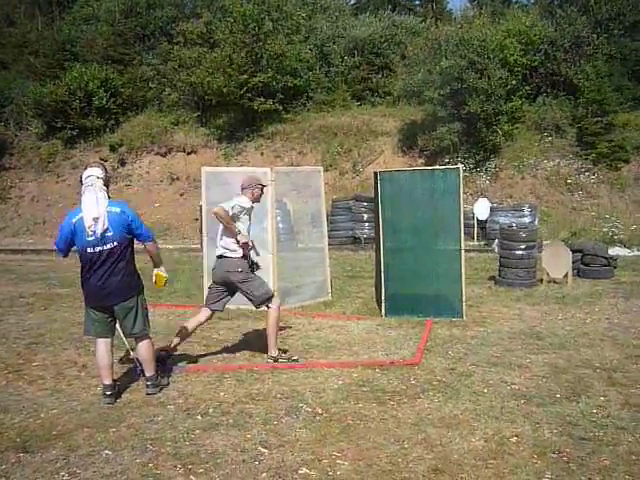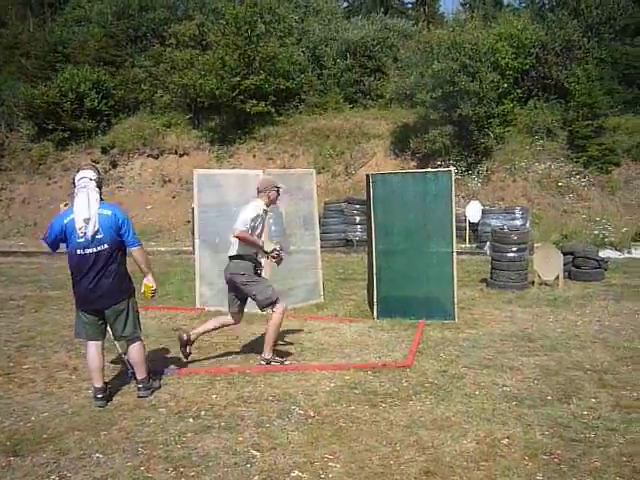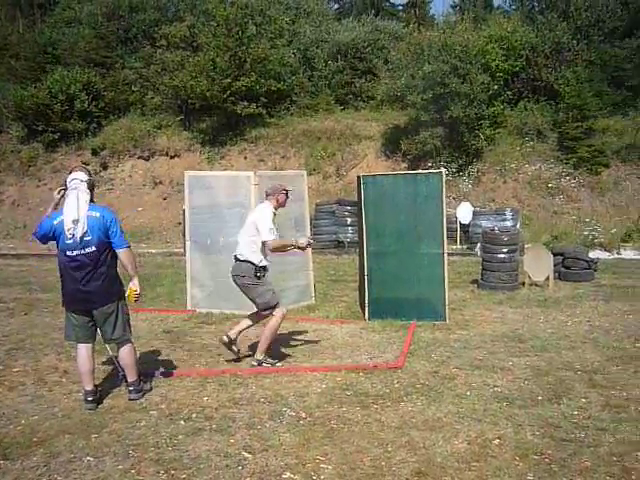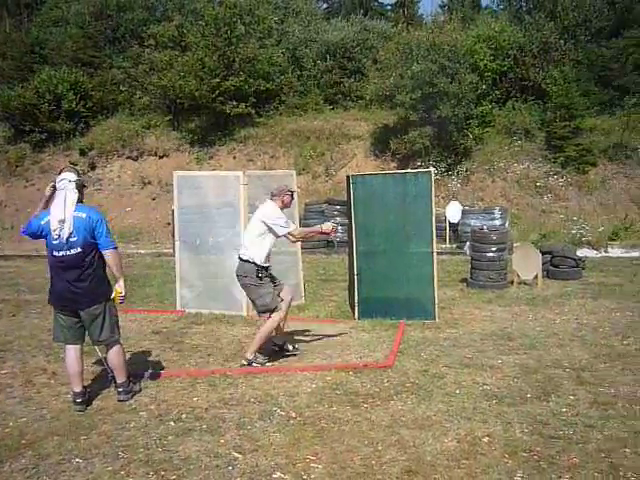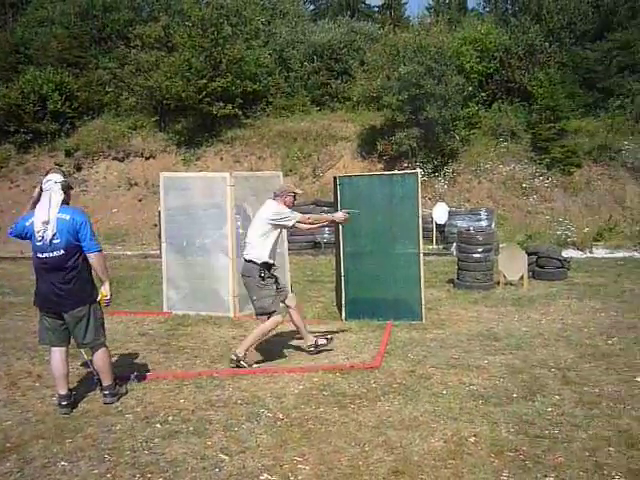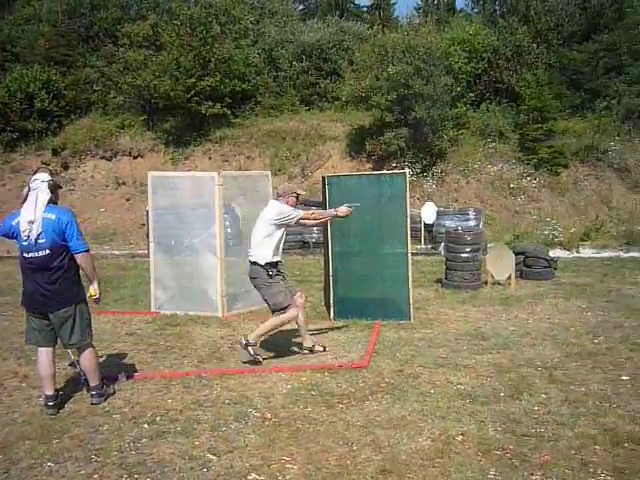
dt=0.1s
person 1, frame 1
left shoulder: (73, 217)
right shoulder: (122, 210)
left elbow: (61, 250)
right elbow: (148, 241)
right wrist: (158, 265)
left hip: (94, 291)
right hip: (126, 288)
left knee: (102, 338)
right knee: (141, 334)
left ankle: (108, 389)
right ankle: (152, 380)
person 1, frame 2
left shoulder: (64, 219)
right shoulder: (114, 213)
left elbow: (50, 242)
right elbow: (135, 247)
right wrist: (148, 274)
left hip: (85, 294)
right hip: (117, 290)
left knee: (93, 341)
right knee: (132, 337)
left ankle: (99, 392)
right ankle: (144, 383)
person 1, frame 3
left shoulder: (57, 219)
right shoulder: (104, 214)
left elbow: (39, 233)
right elbow: (122, 249)
left wrist: (53, 205)
right wrist: (134, 278)
left hip: (74, 296)
right hip: (106, 293)
left knee: (83, 344)
right knee: (122, 339)
left ankle: (90, 394)
right ankle: (135, 386)
person 1, frame 4
left shoulder: (45, 219)
right shoulder: (91, 215)
left elbow: (27, 229)
right elbow: (109, 250)
left wrist: (44, 202)
right wrist: (120, 279)
left hip: (62, 297)
right hip: (94, 294)
left knee: (71, 345)
right knee: (111, 341)
left ankle: (78, 395)
right ankle: (124, 387)
person 1, frame 5
left shoulder: (31, 220)
right shoulder: (76, 216)
left elbow: (14, 229)
right elbow: (94, 253)
left wrist: (32, 203)
right wrist: (105, 282)
left hip: (47, 298)
right hip: (79, 296)
left knee: (57, 347)
right knee: (96, 343)
left ankle: (64, 398)
right ankle: (110, 389)
person 1, frame 6
right shoulder: (63, 216)
right elbow: (81, 253)
left wrist: (22, 203)
right wrist: (94, 281)
left hip: (34, 298)
right hip: (66, 296)
left knee: (43, 347)
right knee: (83, 344)
left ankle: (50, 399)
right ankle: (97, 390)
person 2, frame 1
left shoulder: (238, 205)
right shoulder: (241, 204)
right elbow: (217, 210)
right wrist: (237, 235)
left hip: (221, 267)
right hip: (237, 266)
left knee: (207, 312)
right knee: (274, 304)
left ankle: (171, 347)
right ankle: (273, 353)
person 2, frame 2
left shoulder: (257, 209)
right shoulder: (255, 210)
right elbow: (239, 233)
left wrist: (266, 253)
right wrist: (262, 245)
left hip: (235, 268)
right hip: (244, 269)
left knee: (234, 318)
right knee: (279, 307)
left ankle: (189, 338)
right ankle: (267, 356)
person 2, frame 3
left shoulder: (264, 212)
right shoulder: (265, 213)
left elbow: (270, 245)
right elbow: (272, 245)
left wrist: (295, 245)
right wrist: (296, 243)
left hip: (248, 270)
right hip: (248, 271)
left knee: (268, 309)
right knee: (278, 312)
left ankle: (232, 335)
right ankle: (259, 357)
person 2, frame 4
left shoulder: (272, 211)
right shoulder: (270, 212)
left elbow: (292, 234)
right elbow: (295, 234)
left wrist: (319, 230)
right wrist: (320, 228)
left hip: (257, 269)
right hip: (251, 271)
left knee: (286, 295)
right knee: (277, 314)
left ankle: (279, 340)
right ankle: (250, 357)
person 2, frame 5
left shoulder: (275, 212)
right shoulder: (274, 210)
left elbow: (303, 226)
right elbow: (306, 220)
left wrist: (330, 220)
right wrist: (332, 217)
left hip: (263, 269)
right hip: (256, 271)
left knee: (290, 302)
right knee: (274, 318)
left ankle: (309, 341)
right ankle: (239, 355)
person 2, frame 6
left shoulder: (279, 211)
right shoulder: (277, 211)
left elbow: (308, 221)
right elbow: (310, 216)
left wrist: (332, 215)
right wrist: (335, 212)
left hip: (270, 268)
right hip: (263, 271)
left knee: (298, 299)
right knee: (290, 312)
left ankle: (307, 344)
right ankle: (251, 340)
